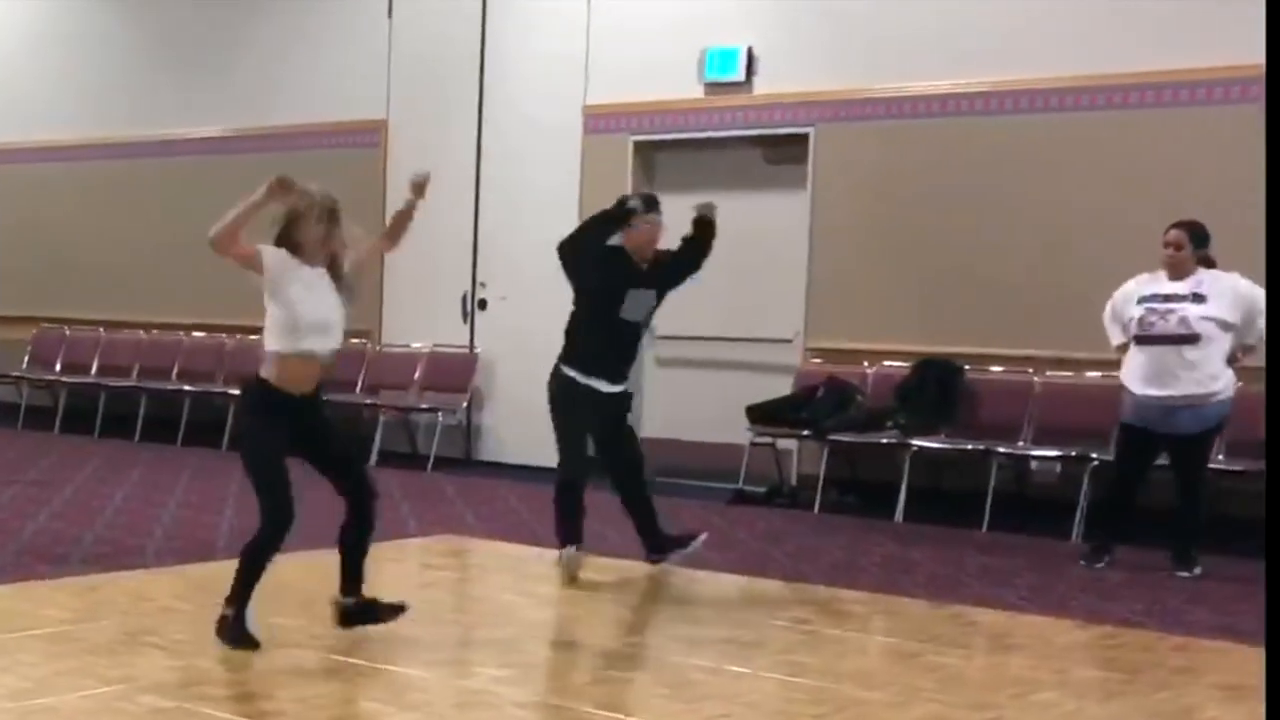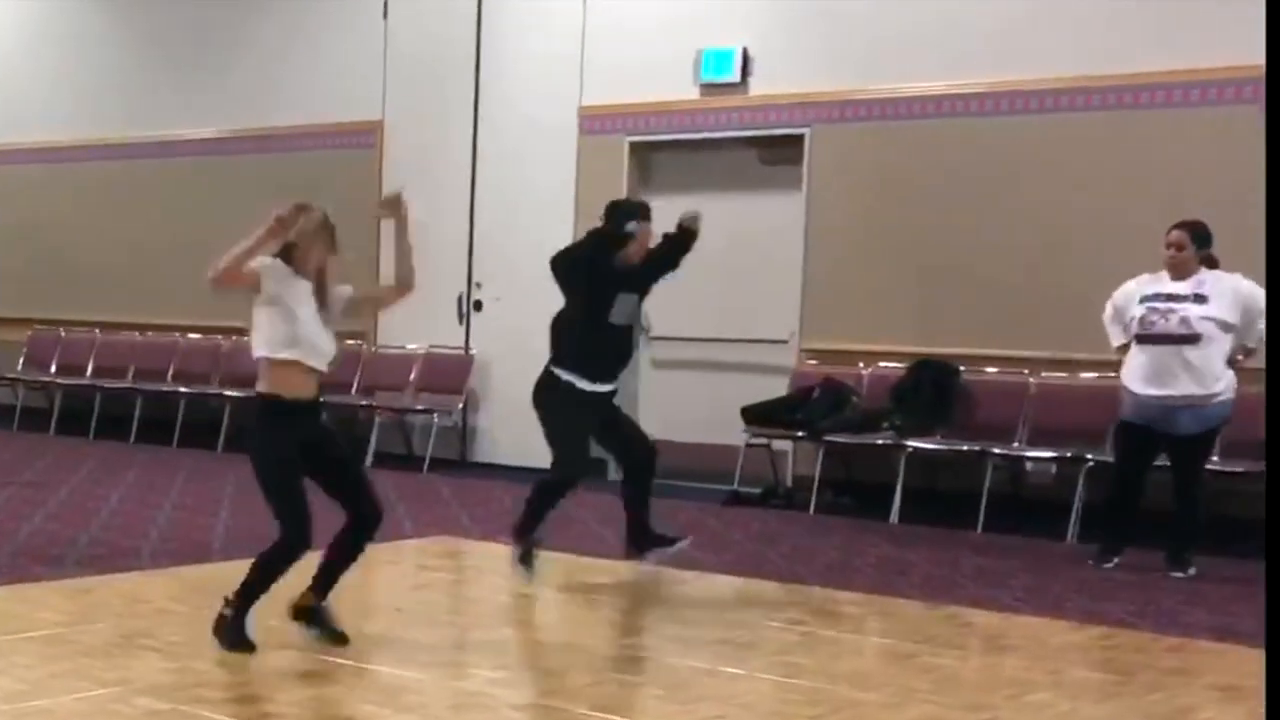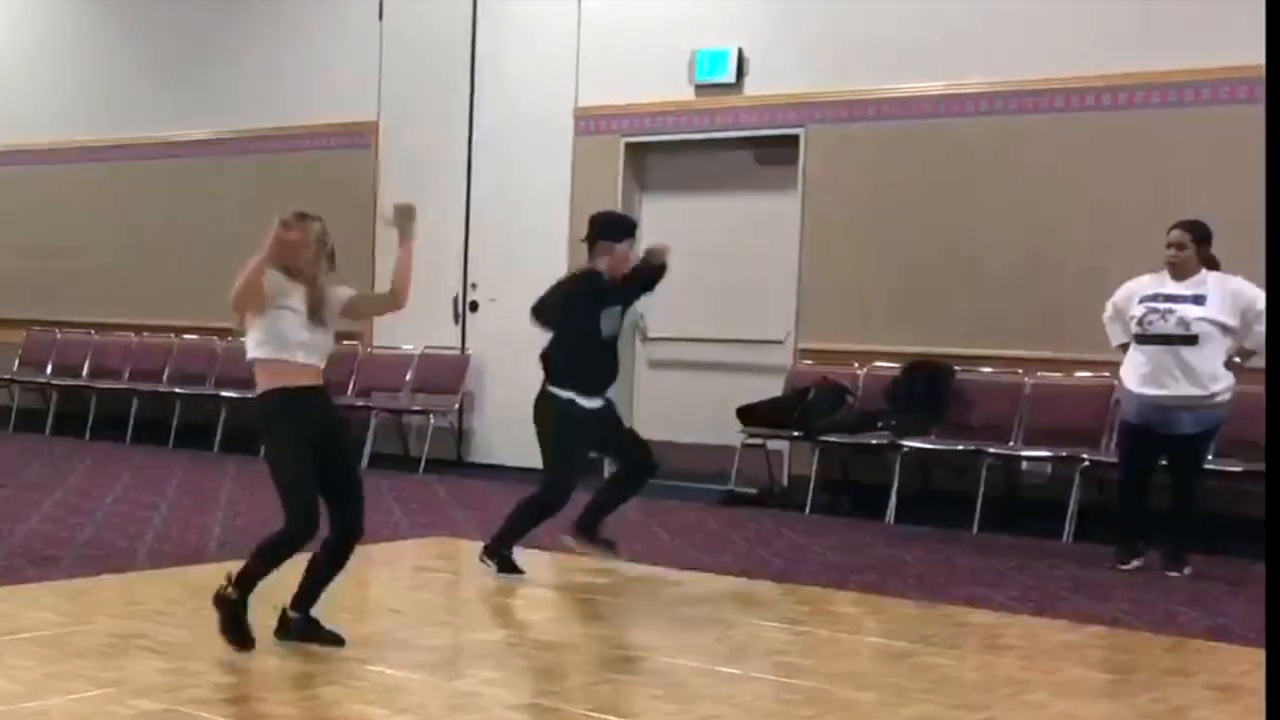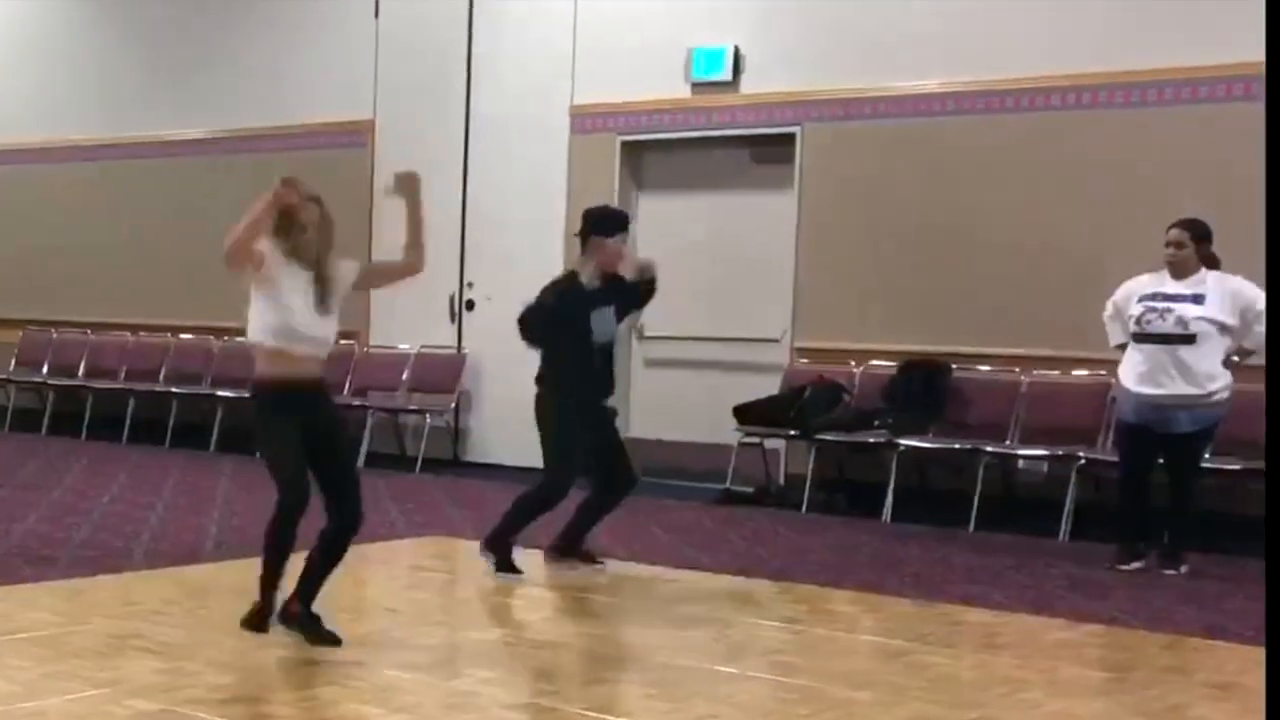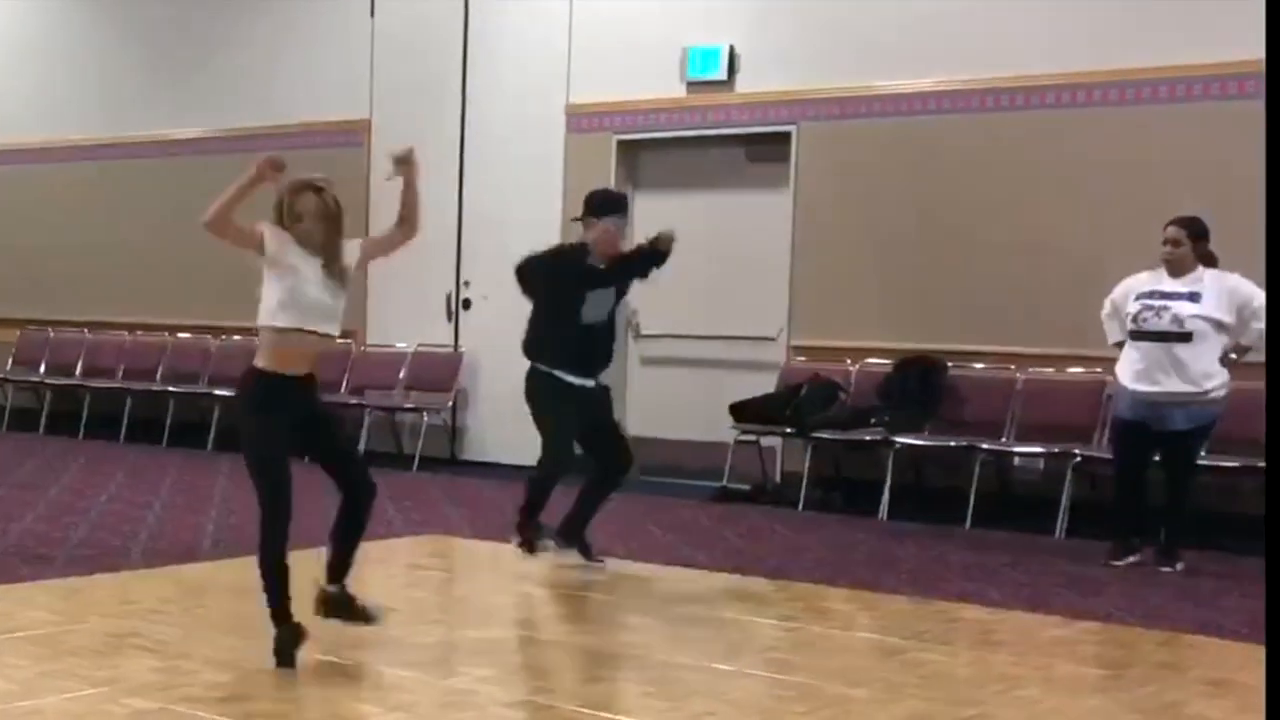
dt=0.1s
person 1, frame 1
left shoulder: (339, 266)
right shoulder: (279, 263)
left elbow: (388, 240)
right elbow: (219, 241)
left wrist: (412, 201)
right wrist: (266, 197)
left hip: (308, 408)
right hip: (267, 406)
left knee: (363, 498)
right knee: (278, 521)
left ankle: (351, 598)
right ankle: (233, 614)
person 1, frame 2
left shoulder: (331, 296)
right shoulder: (272, 275)
left elbow: (400, 288)
right elbow: (219, 278)
left wrist: (399, 225)
right wrist: (267, 236)
left hip: (310, 419)
right hip: (273, 419)
left knee: (367, 513)
right knee: (297, 534)
left ankle: (312, 601)
right ankle: (233, 613)
person 1, frame 3
left shoulder: (329, 297)
right shoulder: (267, 285)
left elbow: (395, 299)
right elbow: (241, 302)
left wrist: (404, 234)
right wrist: (272, 246)
left hip: (323, 413)
right hip: (281, 415)
left knee: (349, 525)
right knee: (303, 524)
left ankle: (297, 614)
right ankle: (234, 594)
person 1, frame 4
left shoulder: (337, 274)
right shoulder: (265, 260)
left elbow: (412, 265)
right elbow: (231, 253)
left wrist: (412, 203)
right wrist: (272, 201)
left hip: (317, 402)
right hip: (275, 404)
left knee: (348, 515)
right knee: (293, 501)
left ankle: (298, 607)
right ankle: (266, 599)
person 1, frame 5
left shoulder: (344, 256)
right shoulder: (276, 245)
left elbow: (406, 230)
right elbow: (214, 223)
left wrist: (409, 178)
right wrist: (256, 176)
left hip: (304, 395)
right hip: (264, 394)
left knee: (360, 488)
right knee: (277, 512)
left ankle: (334, 589)
right ankle: (284, 625)
person 2, frame 1
left shoulder: (655, 268)
right shoulder: (602, 263)
left elbow: (686, 261)
right elbow: (571, 250)
left wrist: (704, 228)
right wrist: (620, 213)
left hip: (610, 390)
right hip: (575, 387)
left knee: (626, 468)
right knee: (573, 465)
left ankle: (657, 543)
right ankle: (569, 544)
person 2, frame 2
left shoulder: (638, 271)
right shoulder: (591, 269)
left elbow: (664, 258)
right elbow: (562, 263)
left wrist: (685, 232)
right wrist: (618, 233)
left hip: (598, 394)
right hip: (561, 390)
left knee: (641, 456)
right knee: (571, 467)
left ankle: (640, 537)
right ankle: (524, 535)
person 2, frame 3
left shoulder: (617, 285)
right shoulder: (576, 289)
left elbow: (641, 281)
right elbow: (545, 313)
left wrist: (654, 264)
right wrist: (597, 275)
left hip: (595, 406)
right hip: (563, 406)
left knee: (641, 464)
right knee: (558, 488)
left ankle: (587, 527)
right ankle: (497, 549)
person 2, frame 4
left shoulder: (612, 287)
right shoulder: (564, 292)
left elbow: (633, 299)
right elbow: (532, 328)
left wrist: (644, 281)
right wrist: (583, 287)
left hip: (593, 406)
right hip: (562, 406)
left knee: (619, 480)
right knee: (557, 484)
left ankle: (566, 545)
right ankle: (497, 544)
person 2, frame 5
left shoulder: (617, 267)
right shoulder: (564, 265)
left elbow: (645, 261)
right elbow: (527, 276)
left wrist: (661, 246)
right wrist: (585, 246)
left hip: (588, 385)
right hip: (550, 382)
left knee: (616, 460)
right knee: (560, 456)
left ankle: (571, 534)
right ankle: (528, 527)
person 3, frame 1
left shoulder: (1226, 287)
right shoulder: (1140, 287)
left elbow: (1260, 312)
right elbow: (1113, 314)
left wrist: (1239, 351)
right wrist: (1125, 349)
left hip: (1199, 406)
right hip: (1142, 402)
left knee: (1190, 483)
right knee: (1125, 475)
left ankle: (1185, 553)
right ankle: (1101, 543)
person 3, frame 2
left shoulder: (1228, 288)
right shoulder: (1141, 287)
left elbow: (1261, 316)
right elbow: (1113, 313)
left wrist: (1239, 354)
right wrist: (1126, 350)
left hip: (1199, 406)
right hip: (1142, 402)
left knee: (1187, 484)
right knee: (1126, 474)
left ankle: (1180, 553)
right ankle: (1112, 544)
person 3, frame 3
left shoulder: (1228, 289)
right shoulder: (1142, 287)
left elbow: (1262, 317)
right elbow: (1113, 313)
left wrist: (1237, 357)
right wrist: (1129, 351)
left hip: (1197, 406)
right hip: (1141, 401)
left knee: (1185, 483)
right knee: (1132, 475)
left ankle: (1177, 553)
right ankle: (1132, 545)
person 3, frame 4
left shoulder: (1228, 289)
right shoulder: (1141, 286)
left elbow: (1261, 318)
right elbow: (1113, 312)
left wrist: (1235, 357)
right wrist: (1129, 352)
left hip: (1194, 405)
right hip: (1138, 400)
left knee: (1182, 482)
right knee: (1132, 476)
left ankle: (1174, 551)
right ankle: (1134, 545)
person 3, frame 5
left shoulder: (1225, 286)
right shoulder: (1139, 284)
left elbow: (1260, 316)
right elbow: (1111, 312)
left wrist: (1231, 355)
right wrist: (1126, 348)
left hip: (1191, 402)
right hip: (1135, 397)
left knee: (1179, 478)
right knee: (1127, 470)
left ankle: (1171, 548)
right ankle: (1128, 542)
